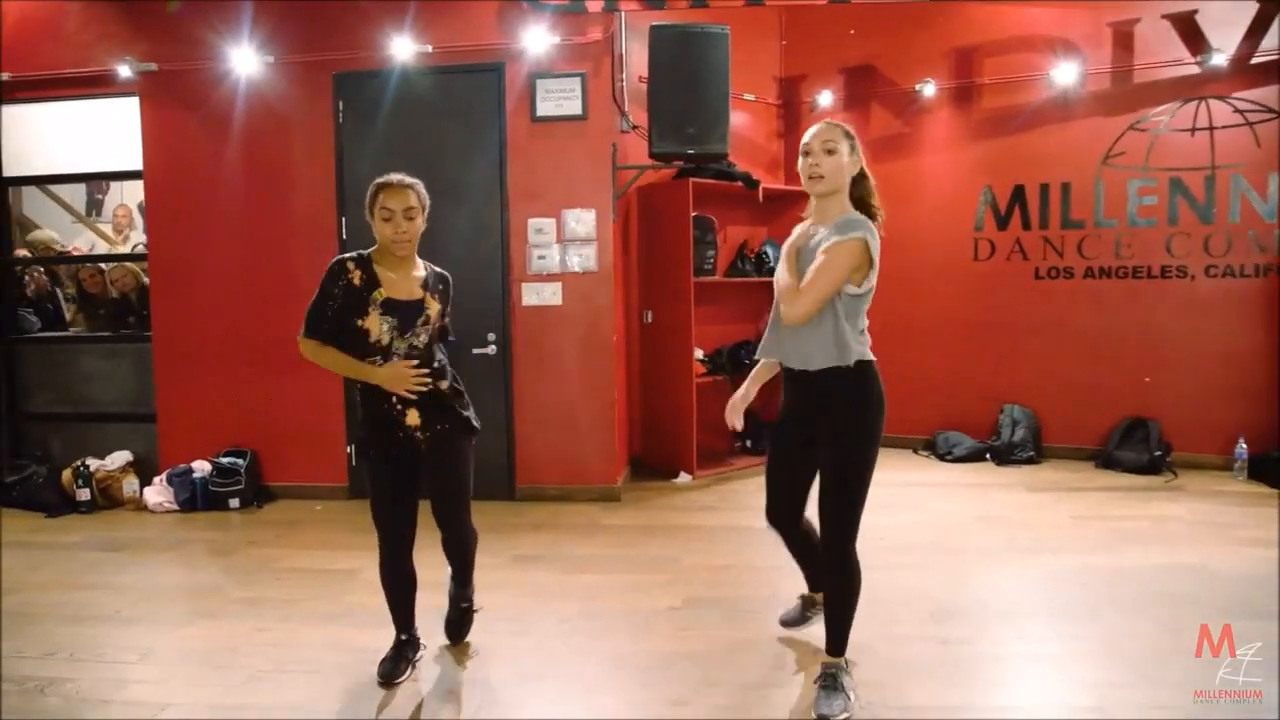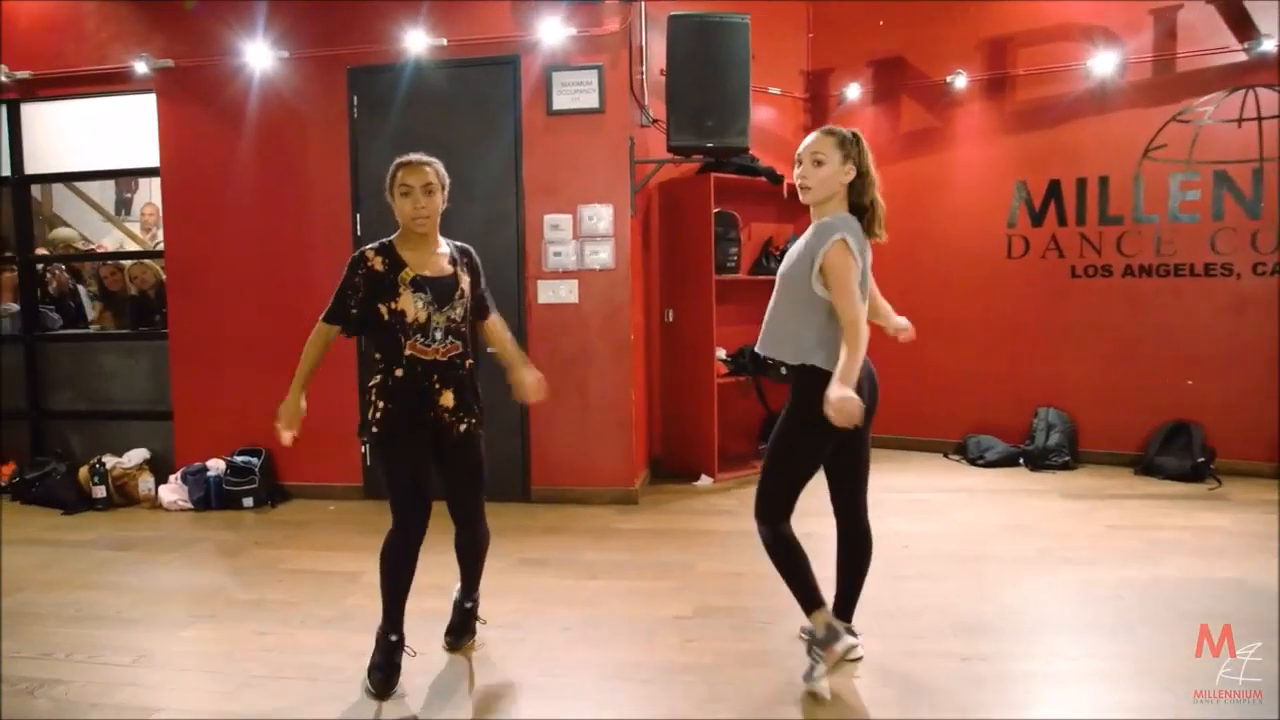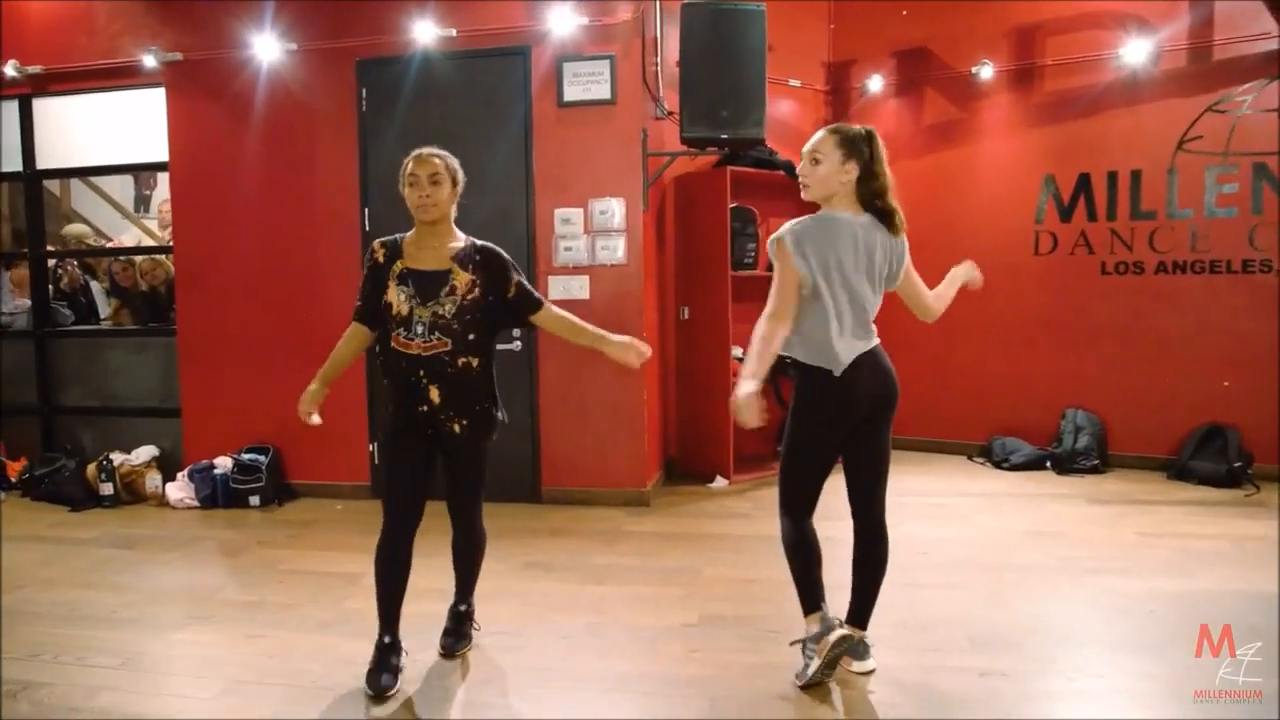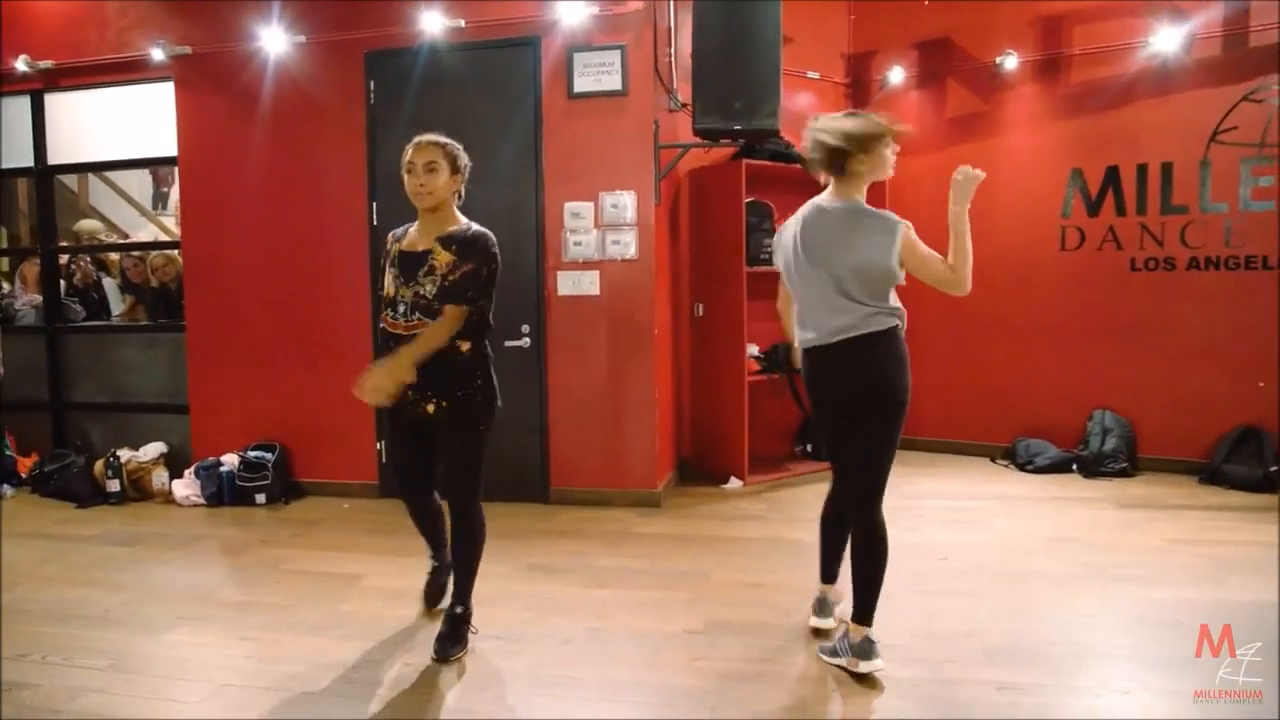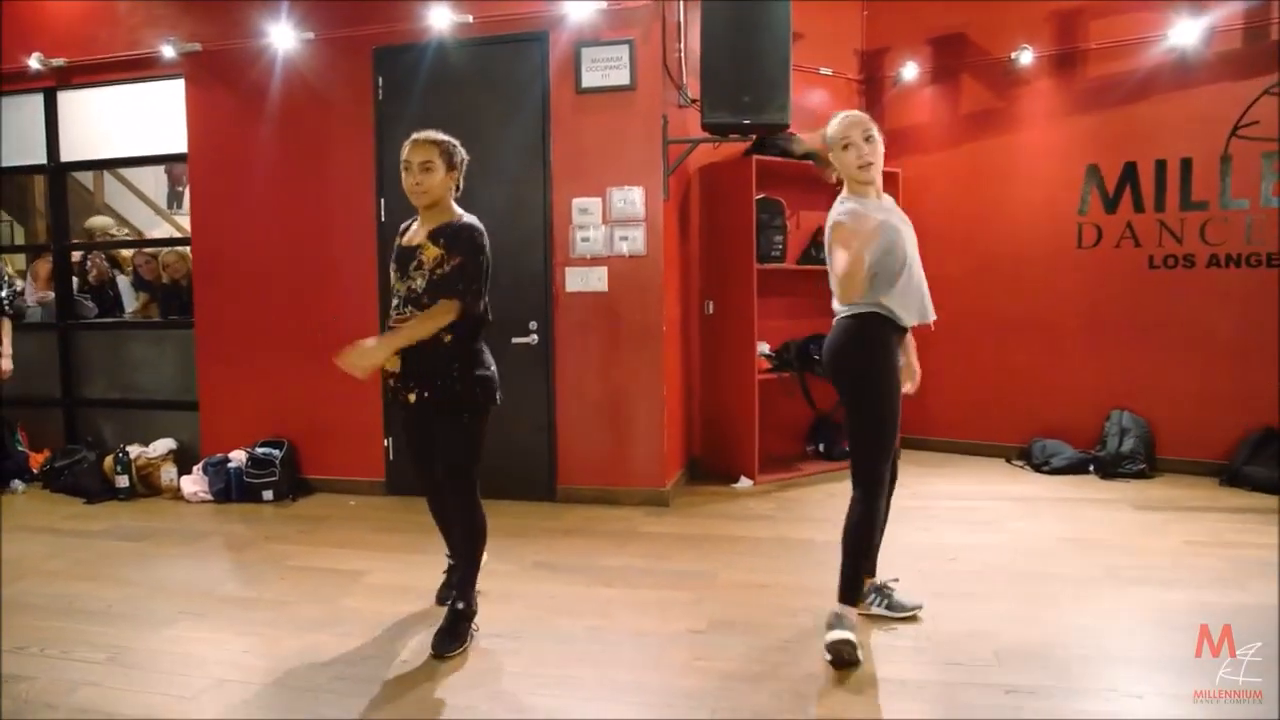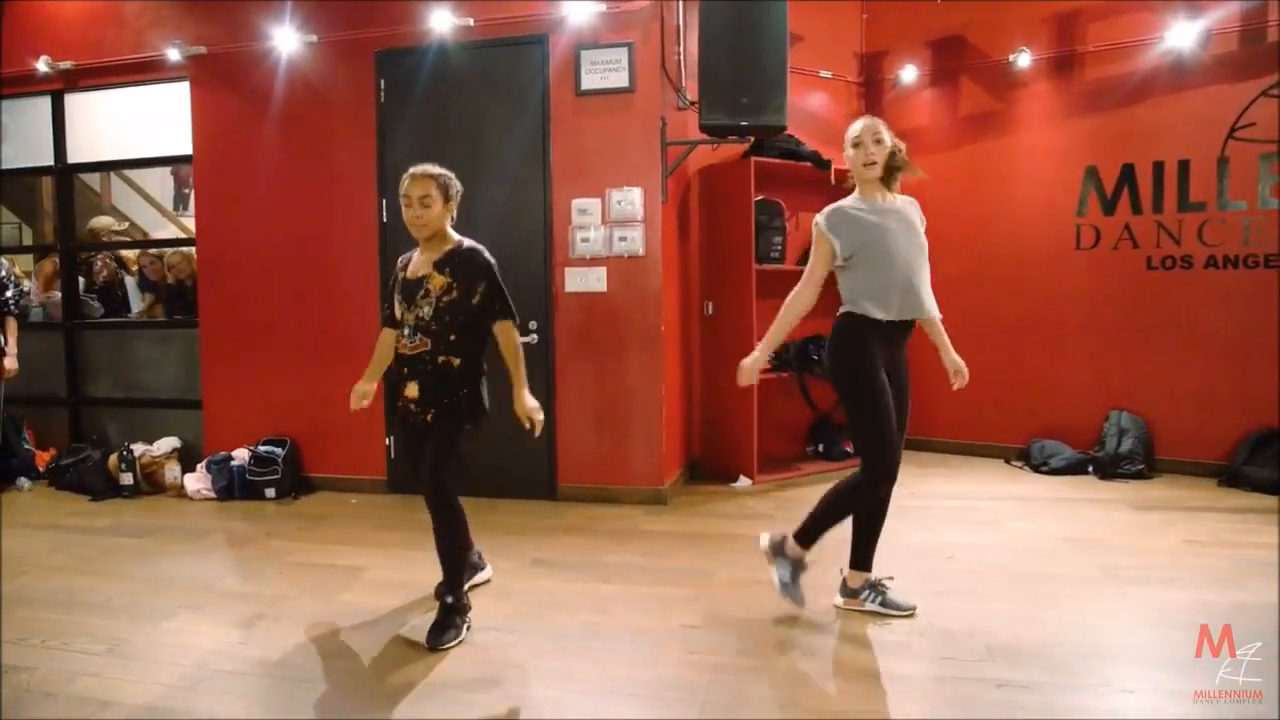
dt=0.3s
person 1, frame 1
left shoulder: (854, 235)
right shoulder: (805, 233)
left elbow: (797, 308)
left wrist: (789, 250)
right wrist: (750, 383)
left hip: (848, 391)
right hip: (800, 390)
left knee: (840, 534)
right knee: (781, 511)
left ankle: (835, 666)
right ankle: (818, 592)
person 1, frame 2
left shoulder: (828, 238)
right shoulder: (851, 233)
left elbow: (856, 318)
right elbow: (879, 312)
left wrist: (841, 383)
right wrist: (898, 323)
left hip: (818, 388)
right hip: (850, 386)
left knee: (770, 512)
right knee: (851, 509)
left ankle: (825, 624)
right ankle: (841, 623)
person 1, frame 3
left shoulder: (795, 237)
right shoulder: (887, 237)
left elbow: (778, 315)
right elbow: (928, 307)
left wrist: (749, 381)
right wrist: (960, 274)
left hip: (824, 387)
right hip: (877, 378)
left knee: (795, 510)
right knee: (870, 511)
left ankle: (818, 625)
right ankle: (856, 635)
person 1, frame 4
left shoulder: (794, 225)
right shoulder: (887, 230)
left elbow: (787, 304)
right elbow: (960, 283)
right wrist: (958, 207)
left hip: (821, 366)
right hip: (877, 364)
left knee: (848, 482)
right knee: (869, 495)
left ankle: (826, 594)
right ankle: (859, 636)
person 1, frame 5
left shoulder: (887, 206)
right shoulder: (847, 215)
right elbow: (847, 291)
left wrist: (906, 347)
right wrist: (855, 239)
left hip: (868, 346)
right hip: (865, 346)
left knee: (880, 473)
right knee: (870, 480)
left ankle: (865, 584)
right ankle: (844, 614)
person 1, frame 6
left shoulder: (910, 212)
right shoulder: (836, 218)
left elbow: (921, 286)
right elbow: (806, 291)
left wrist: (946, 348)
right wrist: (763, 349)
left hip: (895, 344)
right hip: (856, 341)
left knee: (886, 470)
right knee: (877, 465)
left ankle: (857, 581)
right ankle: (790, 548)
person 2, frame 1
left shoulder: (439, 282)
right shoulder: (346, 274)
right elbow: (311, 344)
right wrist: (377, 374)
left hip: (443, 421)
right hip: (381, 428)
left knee: (457, 525)
right knee: (394, 541)
left ankle: (462, 588)
right ankle: (405, 638)
person 2, frame 2
left shoulder: (464, 259)
right shoulder: (371, 262)
left elbow: (483, 317)
right elbow: (329, 326)
left wrist: (518, 366)
right wrist: (296, 391)
left hip: (460, 409)
right hip: (398, 412)
left knee: (470, 518)
right knee: (407, 523)
left ankle: (467, 602)
right ankle: (390, 638)
person 2, frame 3
left shoulder: (485, 259)
right shoulder: (383, 256)
left elbow: (538, 312)
right elbow: (363, 326)
left wrist: (605, 341)
right wrist: (320, 382)
left hip: (467, 407)
right hip: (404, 409)
left knee: (465, 516)
right knee: (398, 522)
left ankle: (462, 610)
right ankle: (388, 641)
person 2, frame 4
left shoulder: (476, 242)
right shoulder: (398, 241)
left elbow: (454, 316)
left wrist: (398, 364)
right wrist: (393, 369)
left hip: (461, 392)
right hip: (408, 392)
left knee: (461, 497)
right knee: (410, 488)
left ankle: (459, 613)
right ankle: (443, 558)
person 2, frame 5
left shoulder: (466, 233)
right shoulder: (406, 233)
left elbow: (448, 308)
left wrist: (383, 344)
right wrist: (389, 350)
left hip: (458, 383)
right hip: (416, 382)
left knee: (459, 488)
right knee: (432, 483)
left ankle: (462, 604)
right ankle: (459, 561)
person 2, frame 6
left shoulder: (470, 260)
right shoulder: (402, 265)
left elbow: (504, 324)
left wrist: (522, 390)
right wrist: (371, 379)
left hip: (454, 395)
right hip: (411, 393)
left knee: (439, 487)
right knee: (430, 485)
left ankle: (455, 601)
right ankle: (468, 559)
